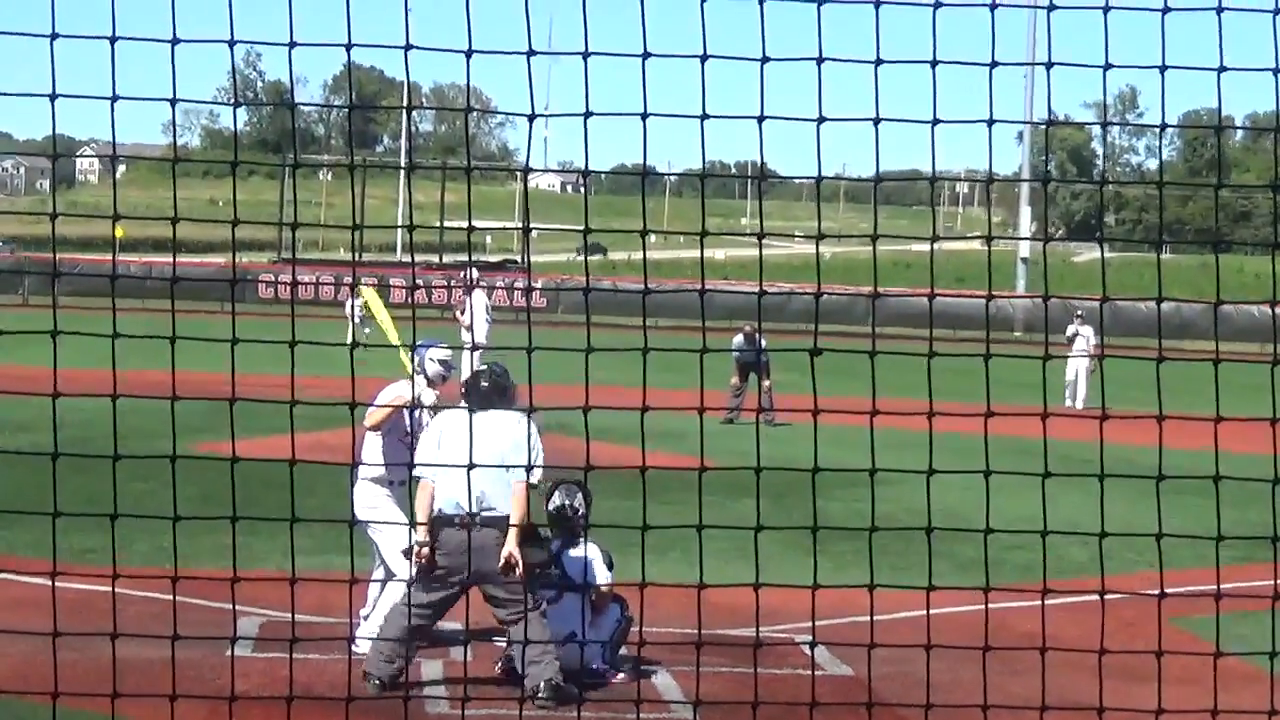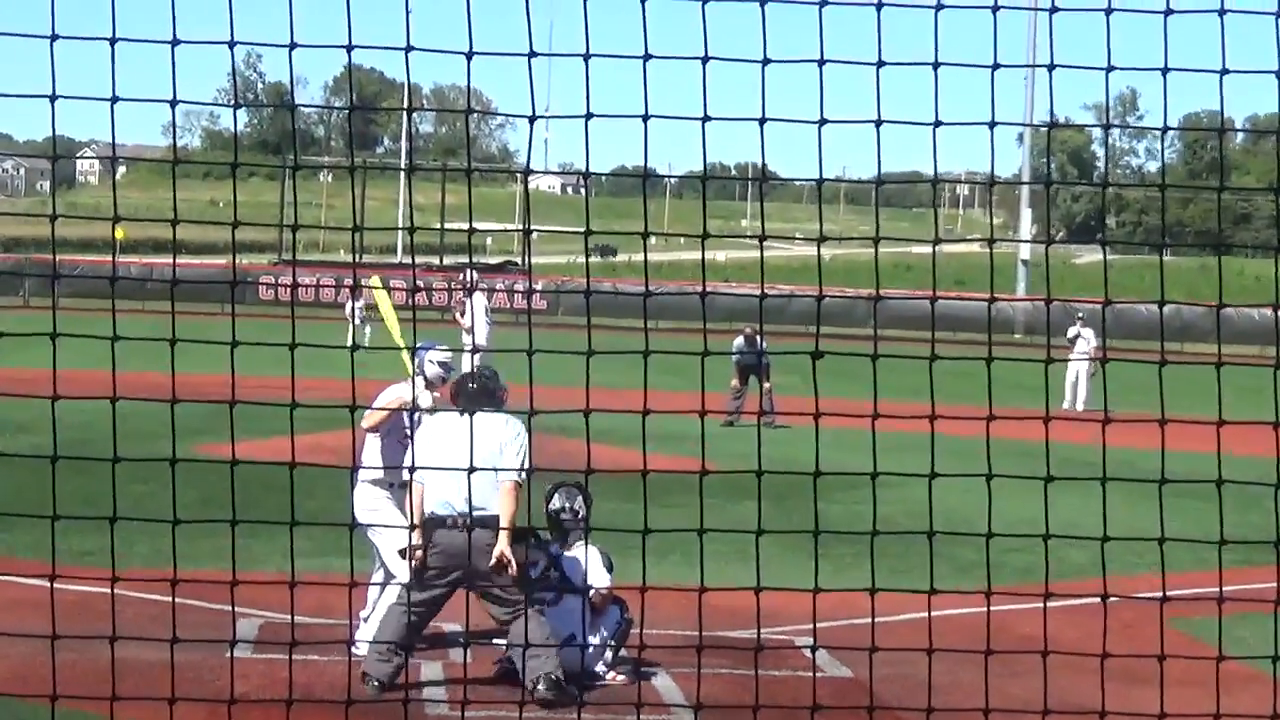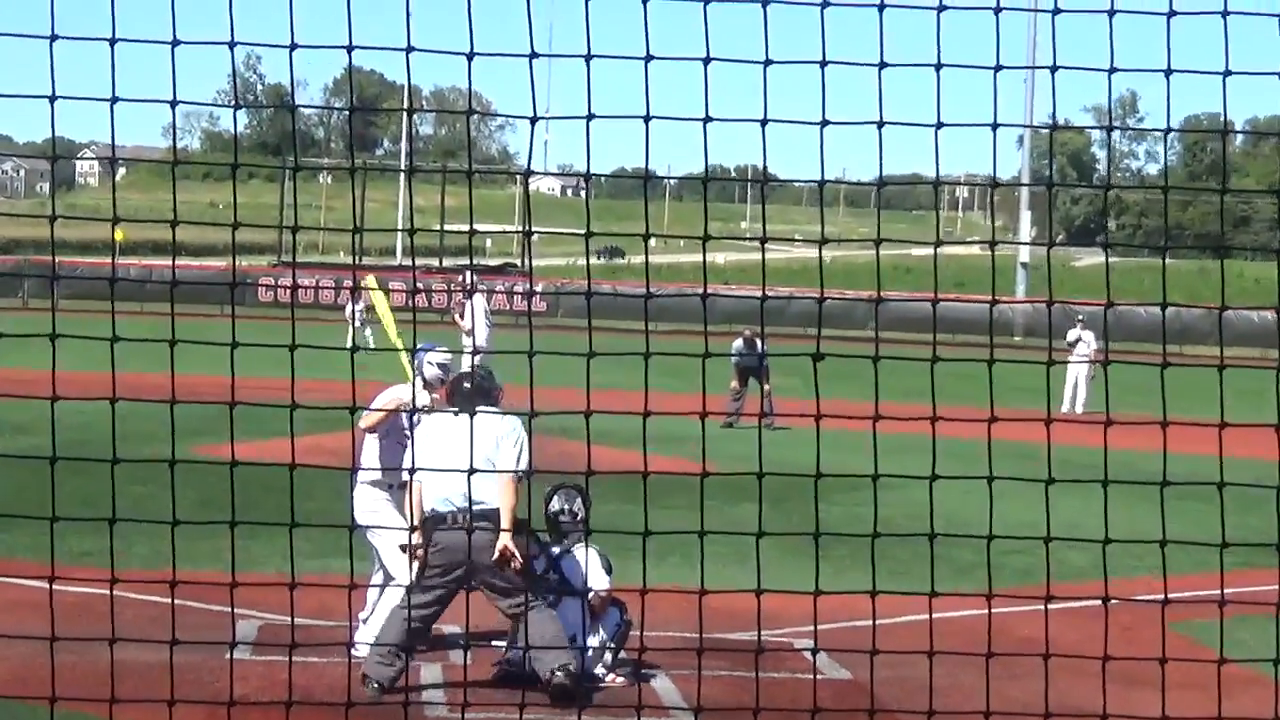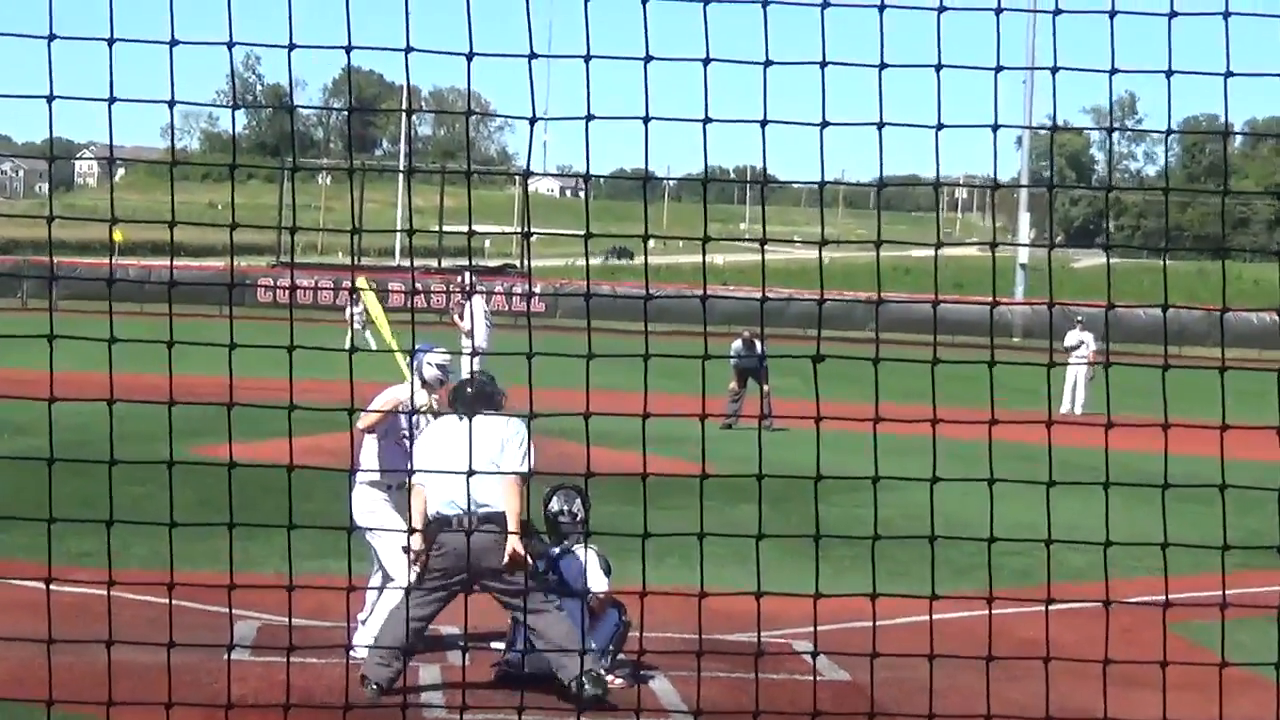
dt=0.1s
person 1, frame 1
left shoulder: (442, 421)
right shoulder: (520, 424)
left elbow: (425, 481)
right elbow: (520, 484)
left wrist: (422, 534)
right wrist: (513, 538)
left hip: (448, 533)
right hip: (495, 535)
left knee: (417, 605)
right knee: (524, 611)
left ankle: (379, 671)
right ankle: (545, 682)
person 1, frame 2
left shoulder: (432, 424)
right shoulder: (509, 426)
left elbow: (417, 484)
right elbow: (509, 485)
left wrist: (416, 537)
right wrist: (504, 538)
left hip: (440, 535)
right hip: (487, 536)
left knee: (410, 604)
right knee: (519, 610)
left ankle: (377, 672)
right ankle: (545, 678)
person 1, frame 3
left shoulder: (428, 424)
right shoulder: (507, 423)
left elbow: (414, 481)
right elbow: (508, 478)
left wrist: (415, 534)
right wrist: (507, 531)
left hip: (442, 533)
right hip: (490, 532)
left knee: (414, 607)
right knee: (529, 603)
left ankle: (377, 674)
right ankle: (560, 670)
person 1, frame 4
left shoulder: (432, 429)
right shoulder: (510, 426)
left elbow: (418, 484)
right elbow: (512, 480)
left wrist: (417, 534)
right wrist: (514, 534)
left hip: (445, 536)
right hip: (495, 535)
left knee: (414, 606)
right knee: (538, 606)
left ankle: (377, 676)
right ankle: (582, 676)
person 2, frame 1
left shoulder: (423, 403)
right shoulder: (397, 392)
right elbow: (370, 422)
left wrist: (432, 412)
right wrist: (407, 397)
left hip: (395, 493)
right hip: (375, 494)
left knee: (391, 563)
right knee: (411, 568)
left ankle: (371, 621)
right ankle: (369, 636)
person 2, frame 2
left shoulder: (422, 404)
right shoulder: (396, 394)
right elbow: (368, 424)
left wrist: (430, 413)
right wrist: (406, 399)
left hip: (394, 495)
right hip: (376, 496)
left knee: (390, 565)
right knee: (411, 570)
left ankle: (370, 624)
right ankle: (368, 639)
person 2, frame 3
left shoulder: (422, 407)
right shoulder: (395, 396)
right elbow: (366, 424)
left wrist: (431, 413)
right wrist: (403, 399)
left hip: (393, 497)
right hip: (375, 498)
left knee: (389, 567)
right knee: (410, 572)
left ankle: (370, 624)
right ankle: (367, 640)
person 2, frame 4
left shoulder: (421, 408)
right shoulder: (393, 396)
right elbow: (363, 425)
left wrist: (430, 415)
right wrist: (401, 399)
left hip: (393, 497)
right hip: (374, 498)
left knee: (389, 567)
right knee: (409, 573)
left ankle: (370, 626)
right ankle: (366, 641)
person 3, frame 1
right shoulder: (588, 550)
right elbow: (604, 593)
right wrist: (589, 611)
right hip: (573, 652)
right knee: (617, 606)
left ankle: (512, 660)
right ankle: (599, 667)
person 3, frame 2
left shoulder: (533, 553)
right shoulder: (587, 552)
right elbow: (603, 595)
right wrist: (589, 614)
right hip: (573, 654)
right knee: (617, 608)
left ankle: (512, 661)
right ankle: (599, 669)
person 3, frame 3
right shoulder: (586, 553)
right elbow: (603, 598)
right wrist: (589, 616)
left hip: (530, 655)
right hip: (573, 654)
right knee: (617, 610)
left ankle: (512, 662)
right ankle: (599, 670)
person 3, frame 4
left shoulder: (531, 554)
right shoulder: (584, 554)
right elbow: (602, 599)
right wrist: (588, 616)
left hip: (529, 658)
right knee: (615, 611)
left ankle: (511, 663)
